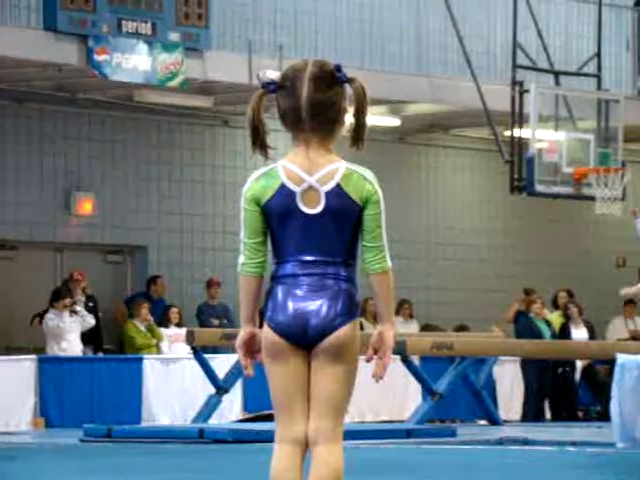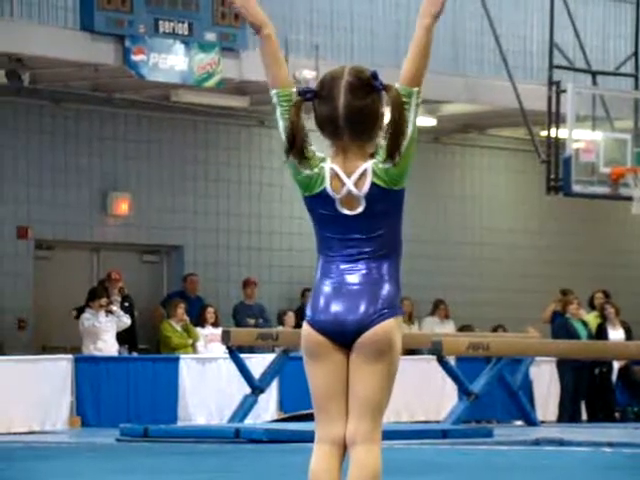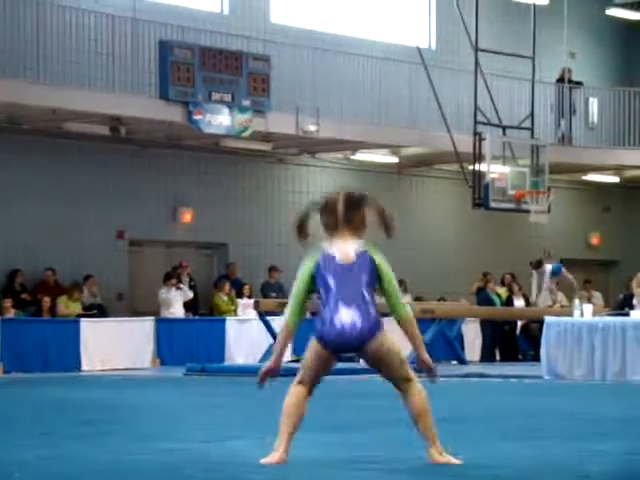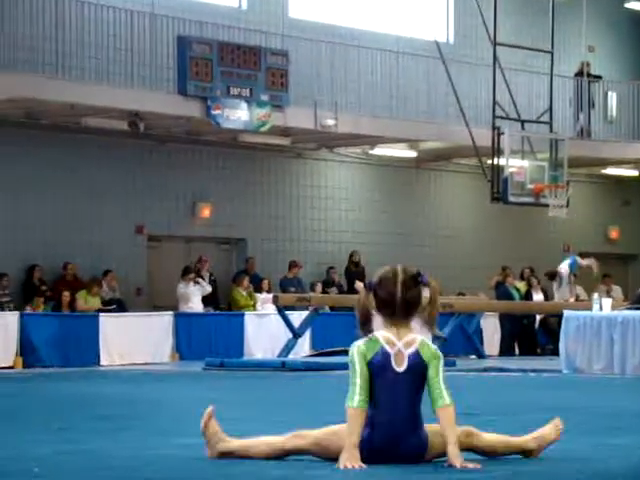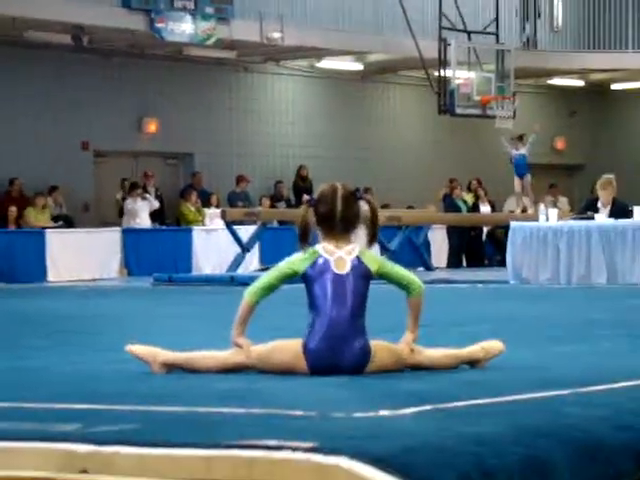
dt=1s
person 1, frame 1
left shoulder: (260, 184)
right shoulder: (361, 183)
left elbow: (252, 261)
right elbow: (376, 259)
left wrist: (247, 324)
right wrist: (386, 323)
left hip: (283, 314)
right hip: (336, 314)
left knee: (289, 437)
right knee: (326, 437)
person 1, frame 2
left shoulder: (308, 175)
right shoulder: (390, 172)
left elbow: (283, 97)
right elbow: (409, 94)
left hip: (324, 312)
right hip: (376, 314)
left knee: (328, 436)
right knee: (363, 437)
person 1, frame 3
left shoulder: (314, 261)
right shoulder: (373, 257)
left elbow: (293, 312)
right elbow: (401, 308)
left wrist: (276, 358)
right wrist: (422, 352)
left hip: (331, 332)
right hip: (366, 331)
left knee: (302, 385)
right knee: (408, 383)
person 1, frame 4
left shoulder: (363, 348)
right shoulder: (429, 350)
left elbow: (358, 401)
right elbow: (441, 401)
left wrist: (349, 450)
right wrist: (454, 452)
left hip: (372, 447)
right hip: (415, 450)
left knee: (298, 439)
right knee: (468, 436)
left ankle: (225, 444)
right ankle: (530, 442)
person 1, frame 5
left shoulder: (305, 259)
right shoulder: (367, 259)
left elbow: (254, 291)
right elbow: (415, 286)
left wrist: (238, 334)
right wrist: (411, 333)
left hip: (314, 355)
right hip: (358, 356)
left knee: (242, 356)
right knee: (412, 355)
left ankle: (165, 358)
right ankle: (474, 353)
